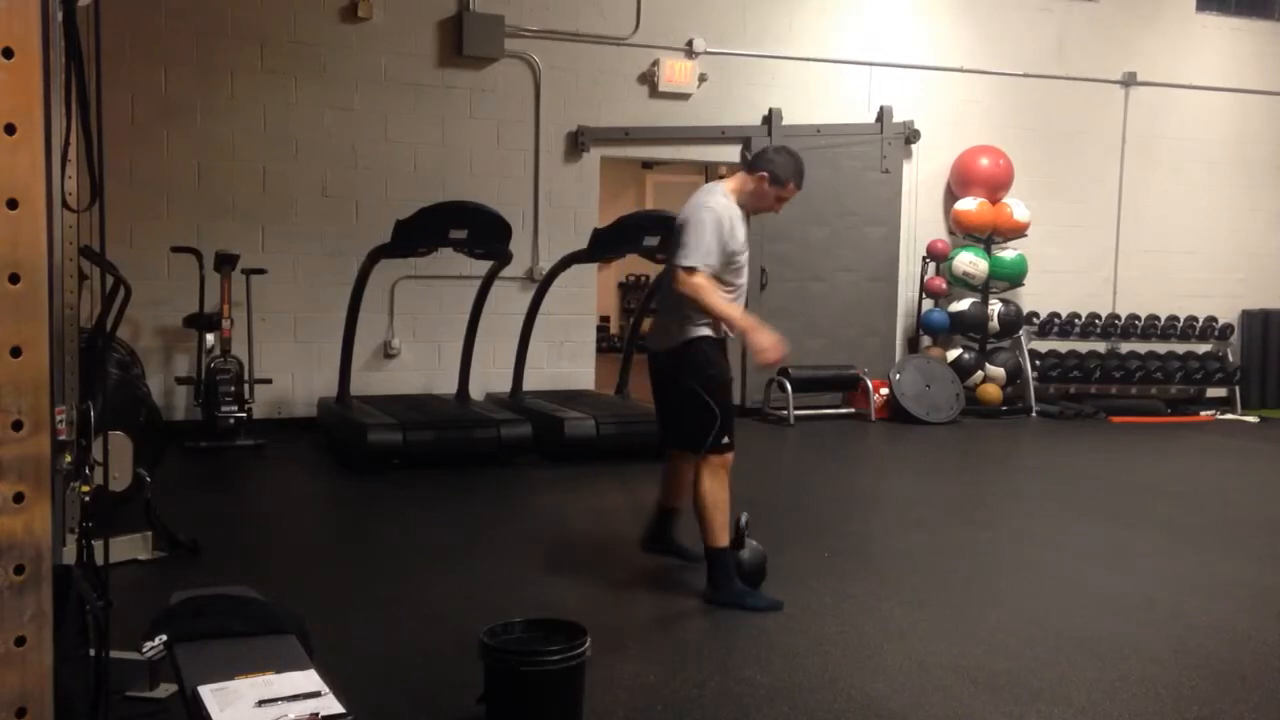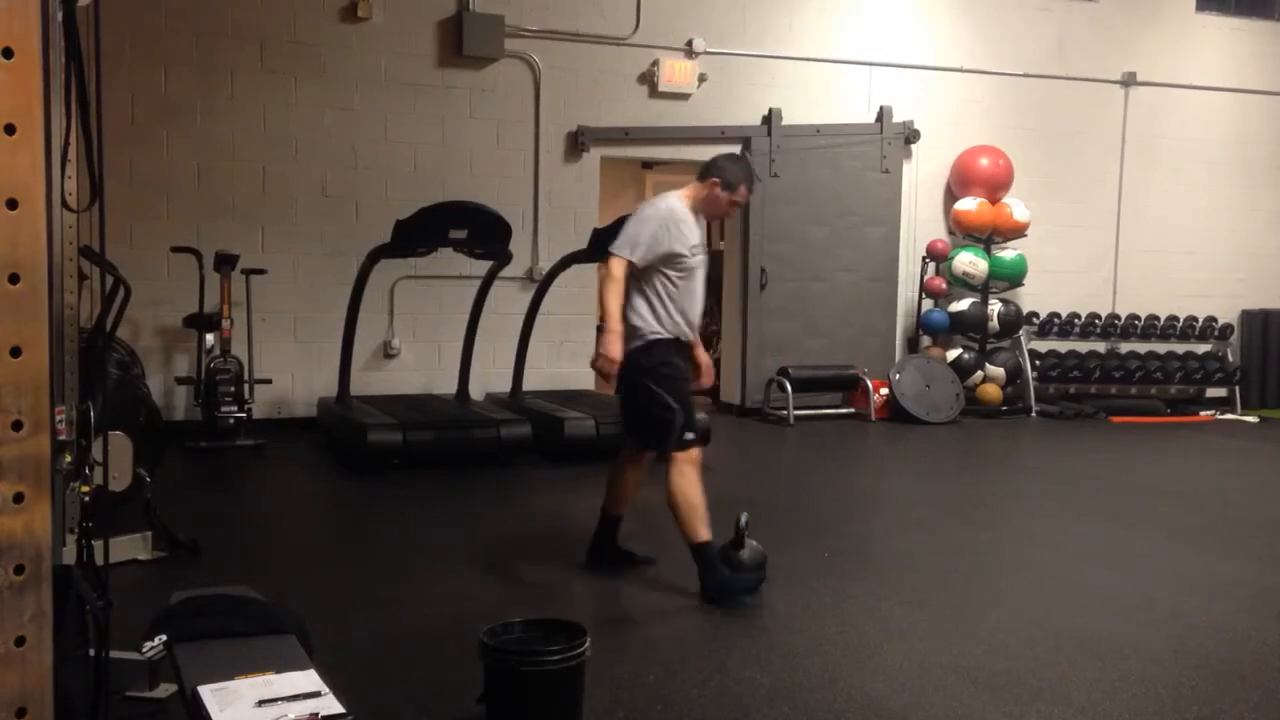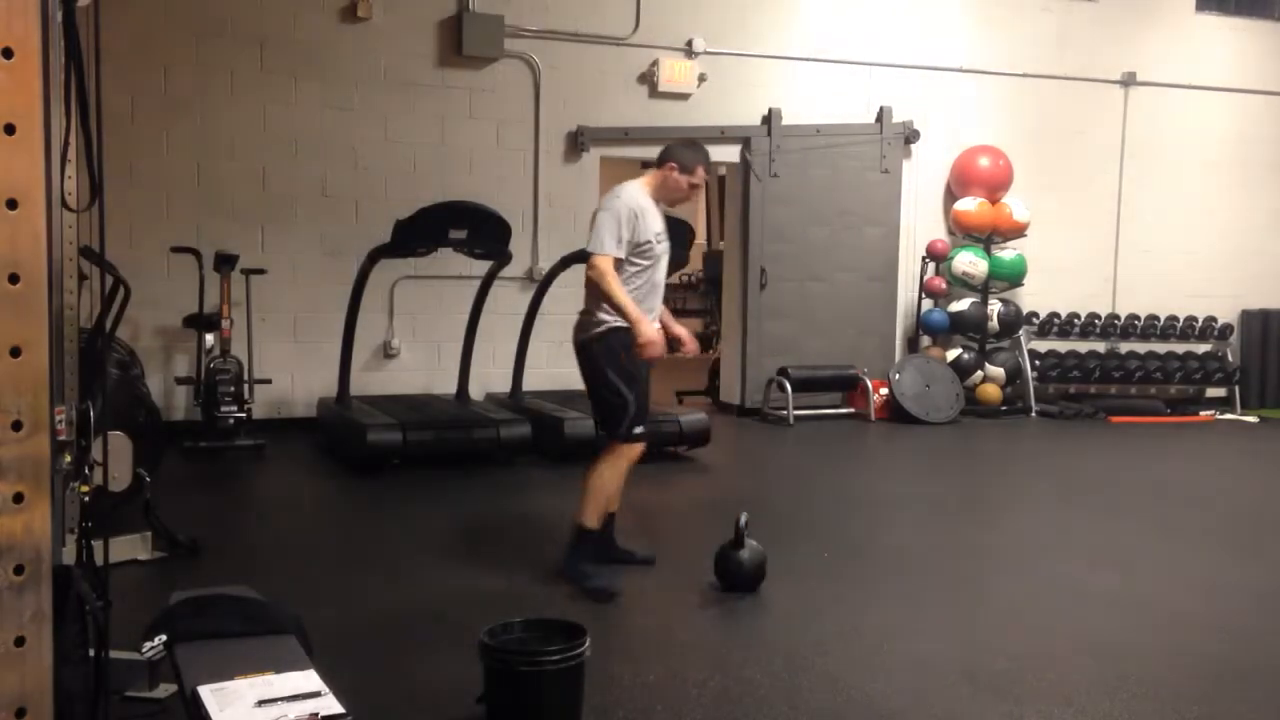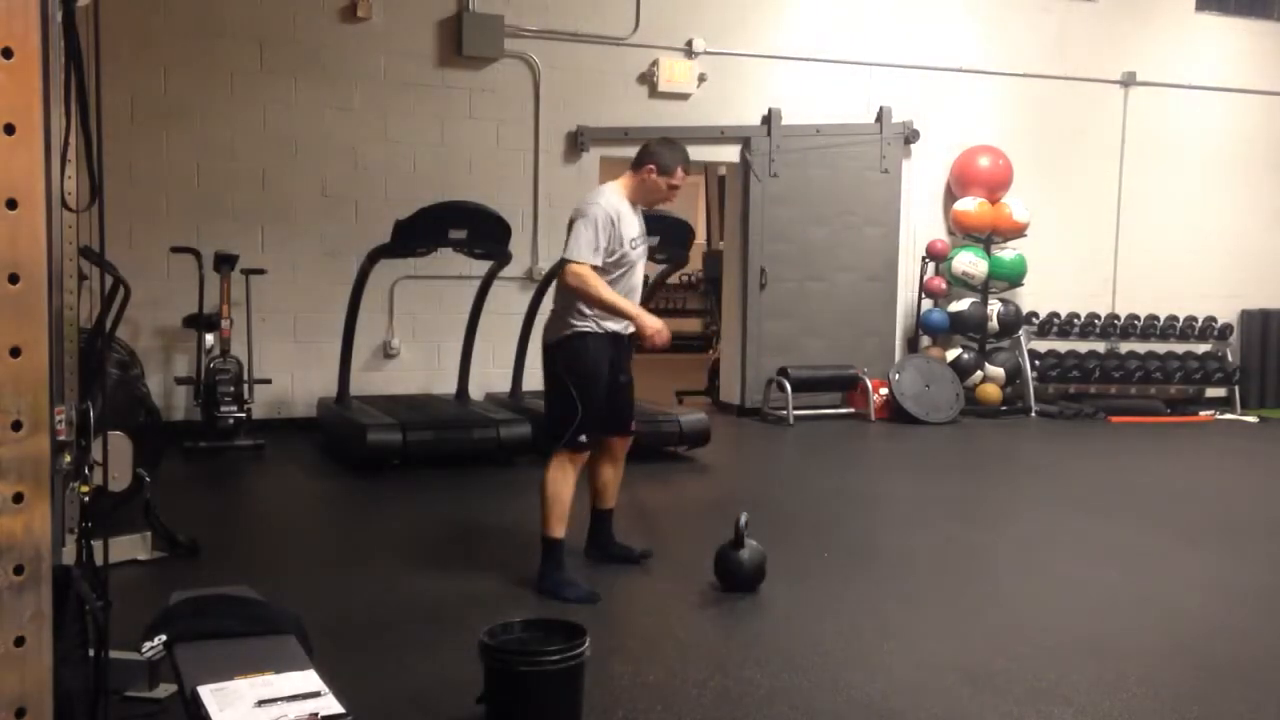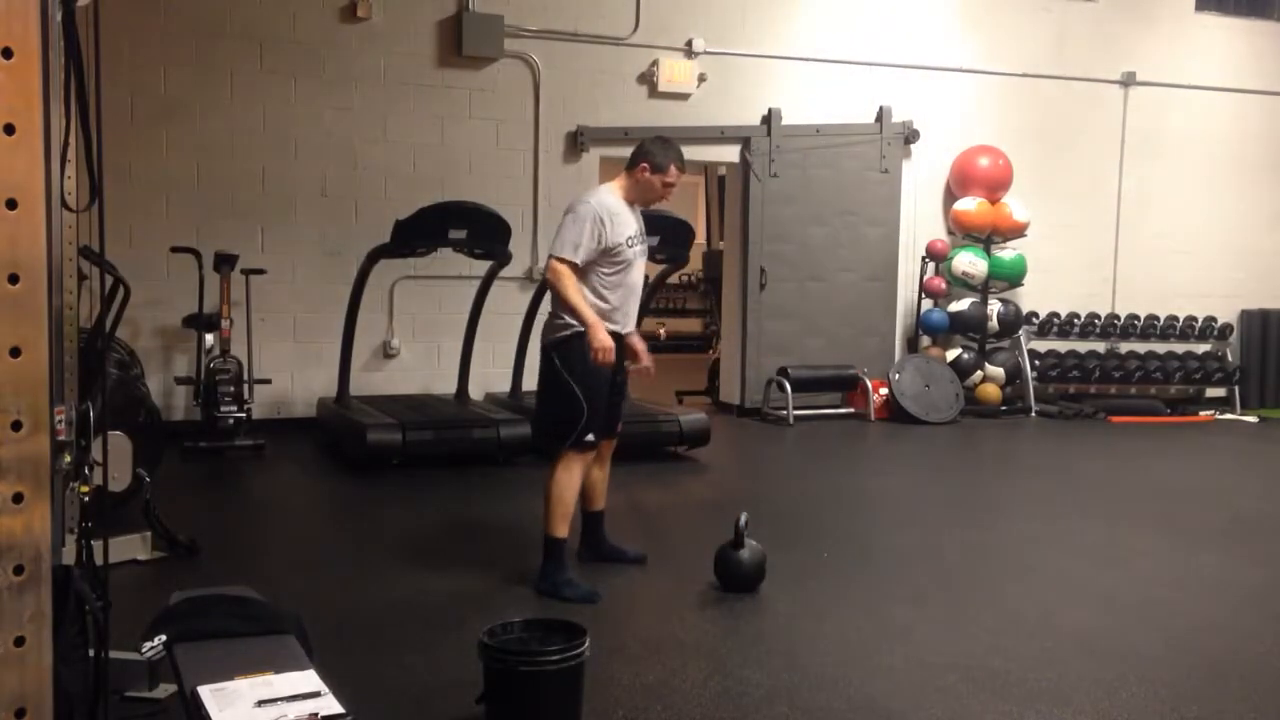
dt=0.3s
person 1, frame 1
left shoulder: (729, 205)
right shoulder: (712, 209)
right elbow: (690, 281)
right wrist: (752, 329)
left hip: (693, 342)
right hip: (691, 345)
left knee: (691, 448)
right knee: (716, 455)
left ankle: (660, 530)
right ankle: (722, 579)
person 1, frame 2
left shoulder: (692, 221)
right shoulder: (661, 213)
right elbow: (616, 270)
left wrist: (697, 349)
right wrist: (611, 333)
left hip: (667, 346)
right hip: (648, 349)
left knee: (641, 447)
right knee: (685, 453)
left ankle: (603, 543)
right ankle: (712, 573)
person 1, frame 3
left shoulder: (652, 208)
right shoulder: (625, 202)
right elbow: (600, 269)
left wrist: (669, 324)
right wrist: (640, 324)
left hip: (629, 338)
right hip: (611, 338)
left knee: (619, 444)
right knee: (628, 444)
left ankle: (605, 542)
right ankle: (580, 554)
person 1, frame 4
left shoulder: (632, 209)
right shoulder: (601, 208)
right elbow: (576, 274)
left wrist: (633, 323)
right wrist: (639, 316)
left hip: (612, 339)
right hip: (580, 340)
left knee: (618, 439)
right knee: (573, 451)
left ankle: (602, 538)
right ankle: (551, 569)
person 1, frame 5
left shoulder: (631, 212)
right shoulder: (594, 208)
right elbow: (557, 270)
left wrist: (631, 337)
right wrist: (593, 327)
left hip: (611, 342)
right hip: (579, 343)
left knee: (603, 445)
right knee: (577, 451)
left ankle: (594, 540)
right ankle: (553, 568)
